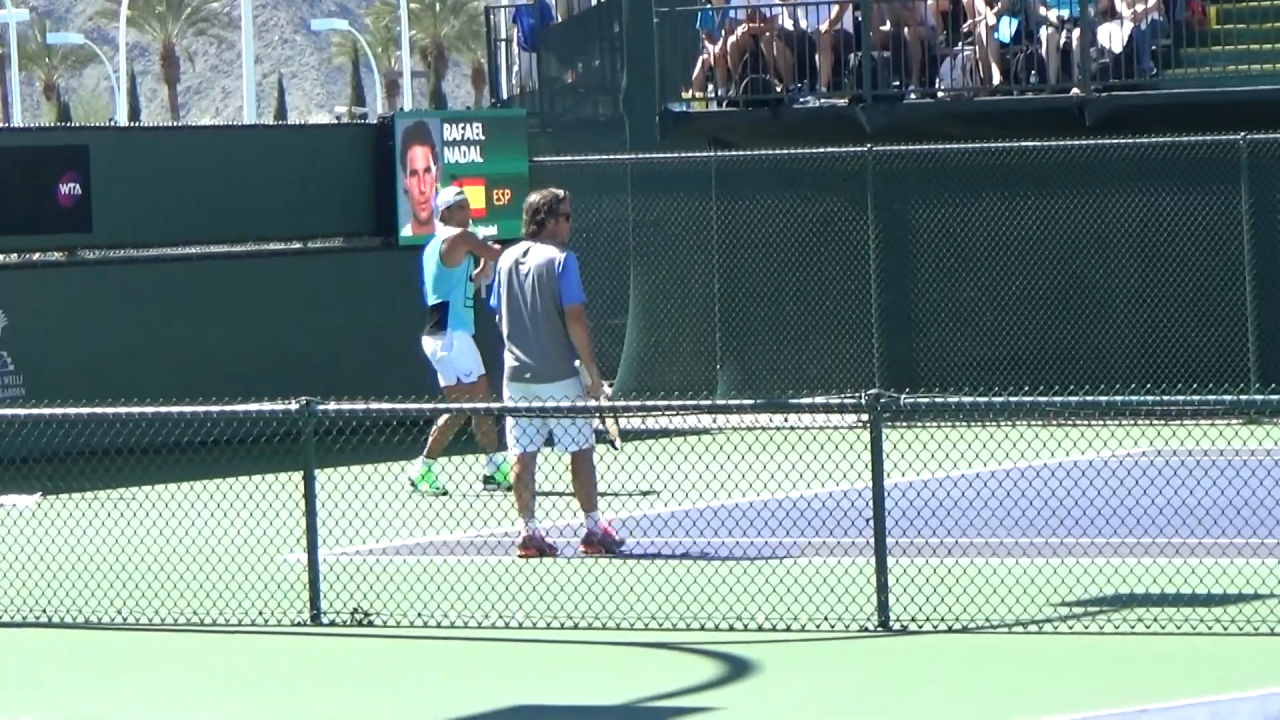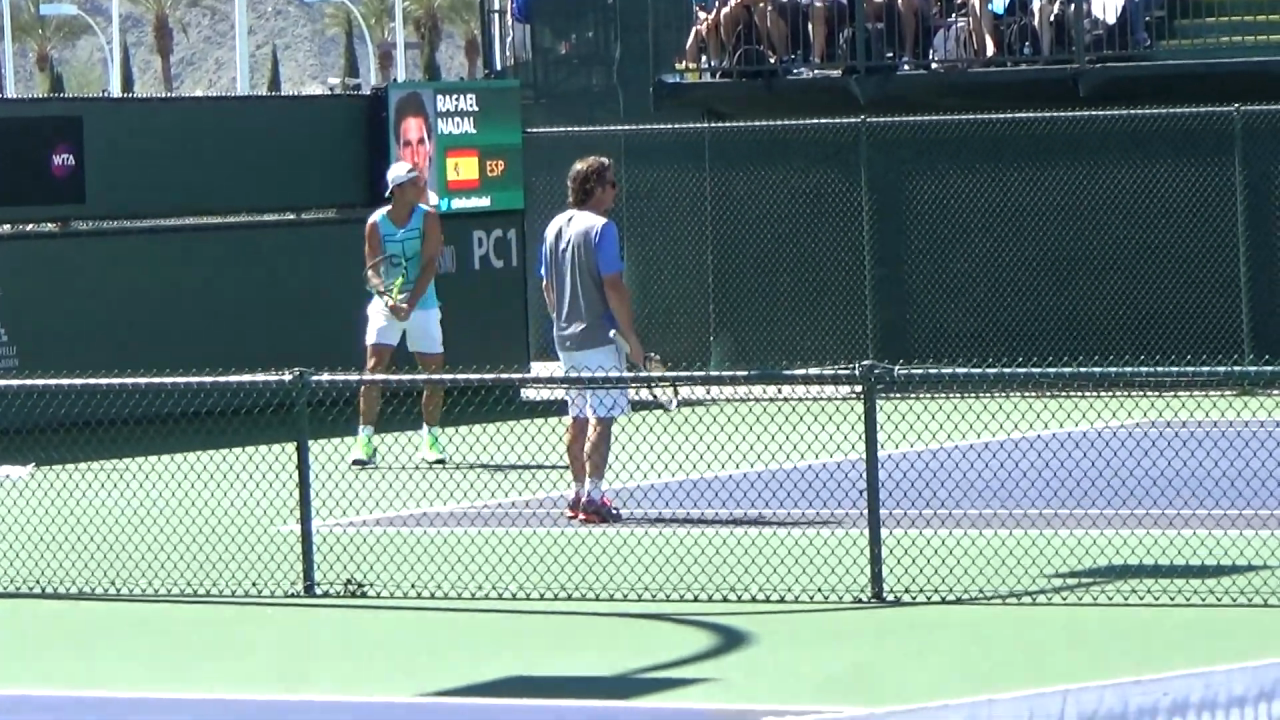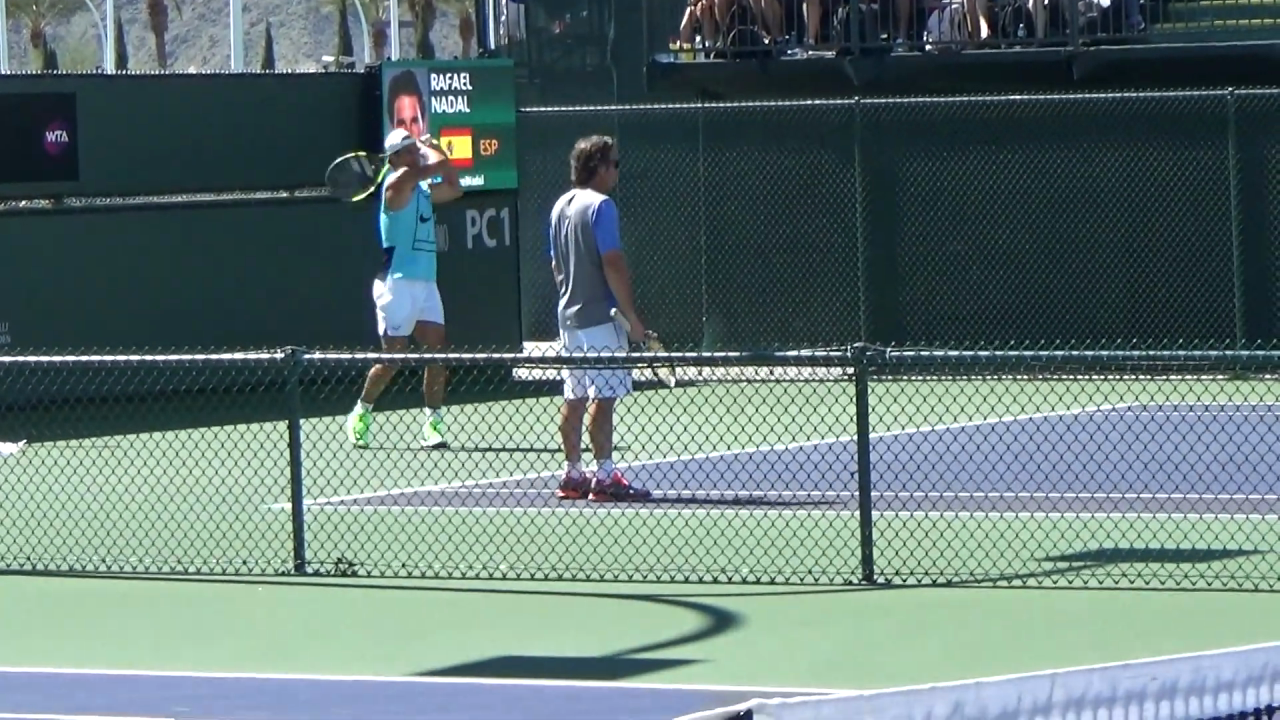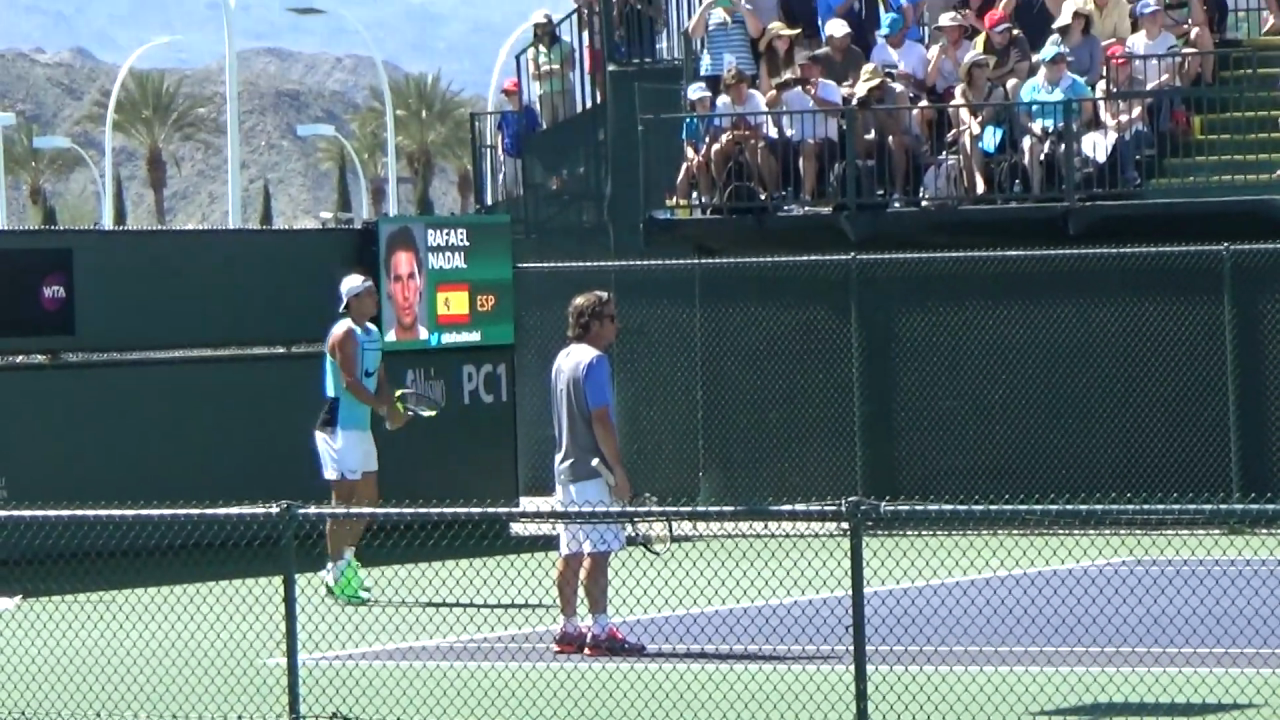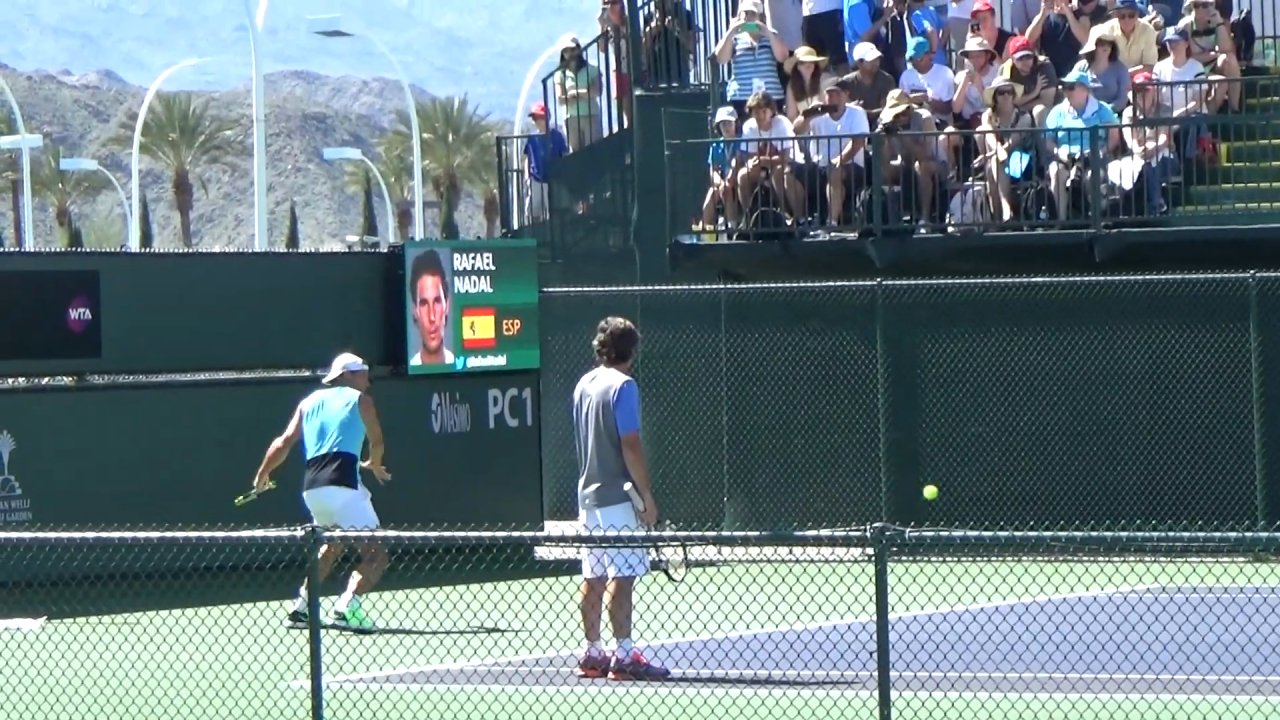
dt=1s
person 1, frame 1
left shoulder: (506, 259)
right shoulder: (562, 259)
left elbow: (500, 316)
right elbow: (575, 318)
right wrist: (592, 370)
left hip: (517, 375)
right hip: (560, 375)
left knee: (524, 455)
right knee: (581, 452)
left ankle: (529, 534)
right ankle: (594, 530)
person 1, frame 2
left shoulder: (554, 226)
right shoulder: (601, 227)
left elbow: (547, 287)
right elbow: (613, 287)
right wrist: (632, 337)
left hip: (566, 339)
right hip: (599, 339)
left knee: (578, 418)
right knee: (602, 419)
left ankle: (580, 494)
right ankle: (593, 499)
person 1, frame 3
left shoulder: (561, 206)
right shoulder: (601, 205)
right elbow: (612, 264)
right wrist: (632, 314)
left hip: (570, 316)
right hip: (600, 317)
left knee: (574, 397)
right knee: (603, 397)
left ankle: (573, 476)
right ankle: (605, 478)
person 1, frame 4
left shoulder: (563, 359)
right shoulder: (594, 361)
right elbow: (601, 421)
right wrist: (619, 470)
left hip: (567, 469)
right hip: (592, 472)
left knee: (570, 552)
right knee: (598, 552)
left ankle: (569, 630)
right ankle: (600, 633)
person 1, frame 5
left shoulder: (584, 384)
right shoulder: (623, 385)
right elbow: (630, 445)
right wrist: (646, 495)
left hip: (590, 492)
right hip: (618, 496)
left knee: (594, 576)
right knee: (622, 577)
left ankle: (593, 654)
right ankle: (625, 657)
person 2, frame 1
left shoulder: (443, 243)
right shoulder: (458, 237)
right elbow: (496, 255)
left wrist: (483, 269)
right wrist: (496, 252)
left hip: (456, 335)
right hip: (448, 336)
left knee: (484, 401)
right knee: (460, 407)
left ankle: (495, 468)
right ankle: (422, 469)
person 2, frame 2
left shoulder: (428, 217)
right shoulder: (376, 222)
left elbow: (428, 267)
left wrist: (412, 303)
right wrist: (392, 301)
left hip: (423, 307)
right hip: (388, 306)
left knee: (434, 375)
right knee: (373, 369)
left ankle: (431, 440)
right ankle: (365, 439)
person 2, frame 3
left shoulder: (421, 186)
right shoulder: (400, 180)
left elbow: (454, 189)
right elbow: (437, 165)
left wrist: (432, 148)
right wrist: (431, 153)
left hip: (425, 283)
right hip: (398, 282)
left knee: (437, 353)
right knee: (392, 357)
left ankle: (432, 424)
right ankle: (360, 415)
person 2, frame 4
left shoulder: (373, 334)
right shoulder: (344, 334)
left elbow: (381, 380)
right elbow: (350, 382)
left wrist: (390, 410)
right wrist: (386, 408)
left hip: (361, 428)
right hip: (339, 428)
left knee: (368, 499)
right knee: (345, 502)
left ankle: (344, 564)
right ankle: (336, 577)
person 2, frame 5
left shoulder: (309, 403)
right shoulder: (362, 401)
left elbow: (283, 443)
right elbow: (377, 443)
left wrist: (261, 478)
right wrist: (375, 465)
left hip: (313, 488)
right hip: (342, 487)
left knee: (335, 544)
right knee: (376, 554)
left ankle: (301, 606)
right ankle: (348, 608)
